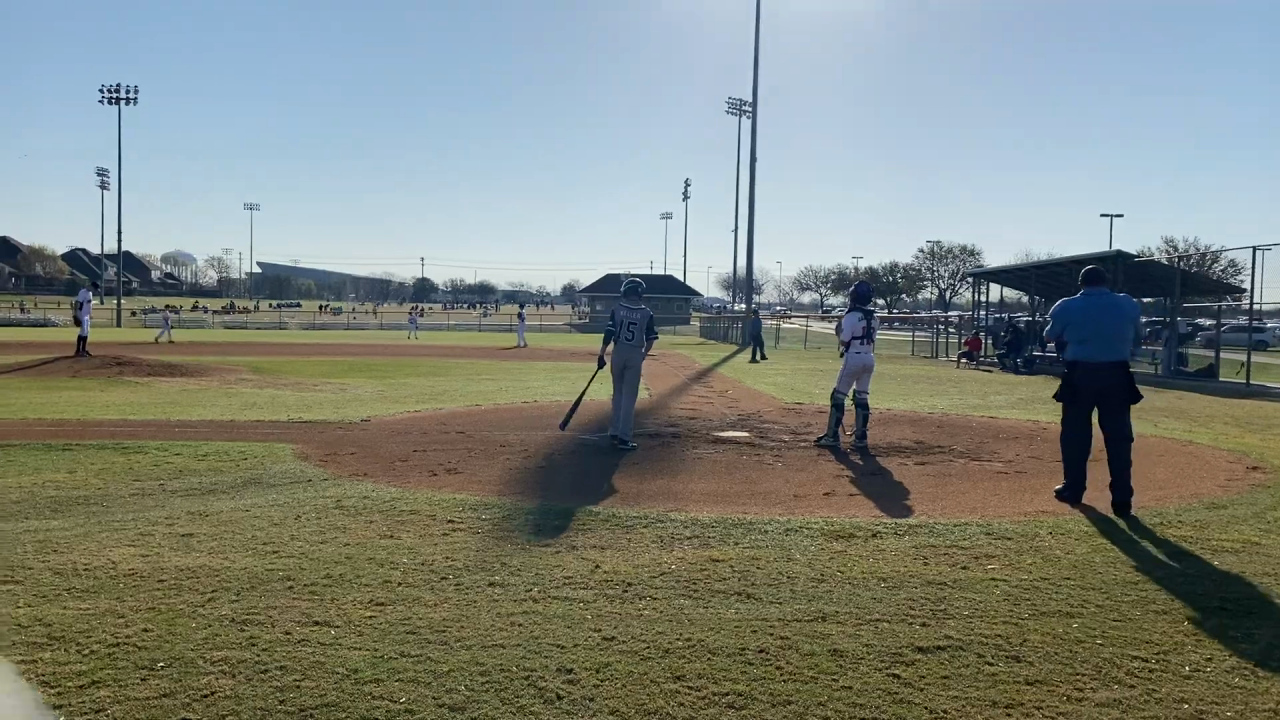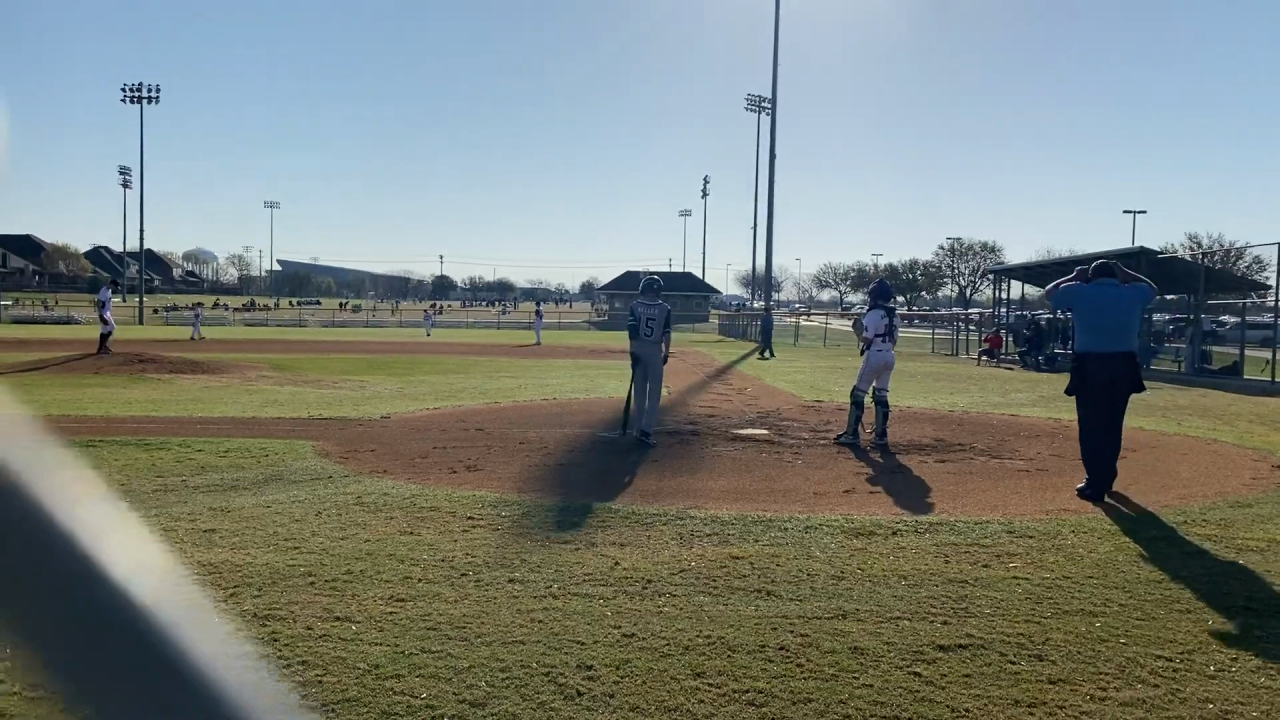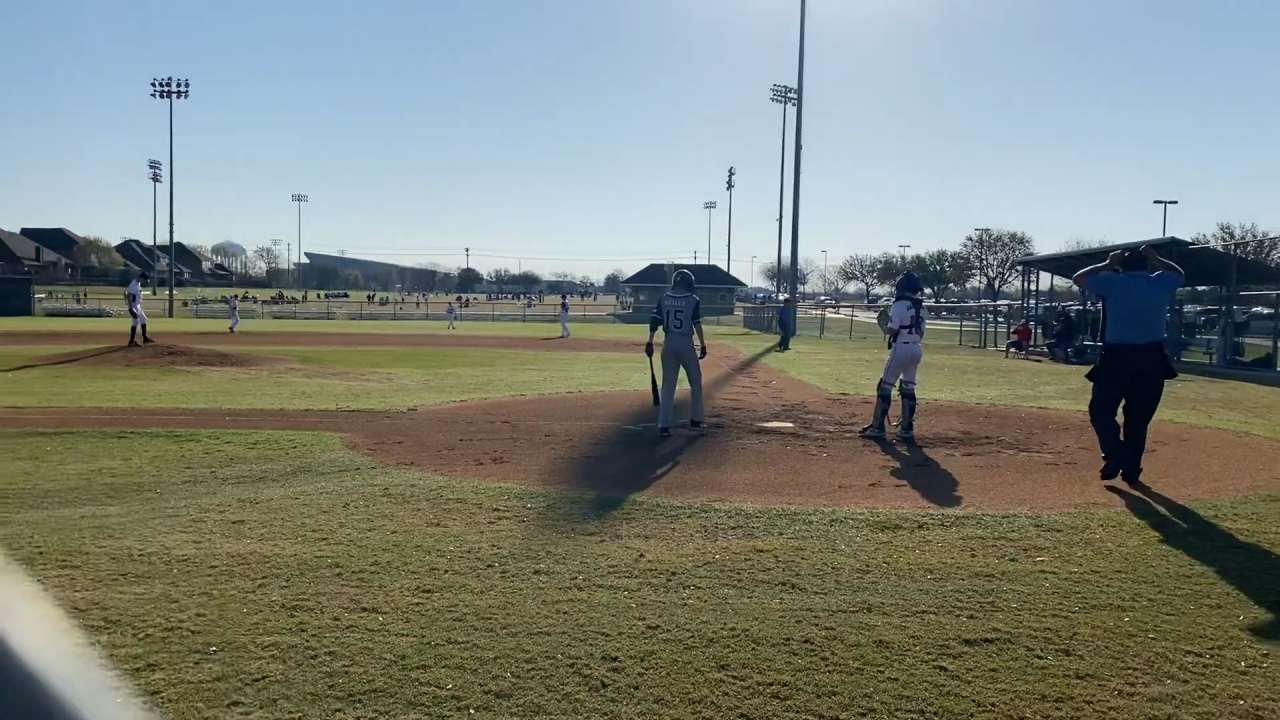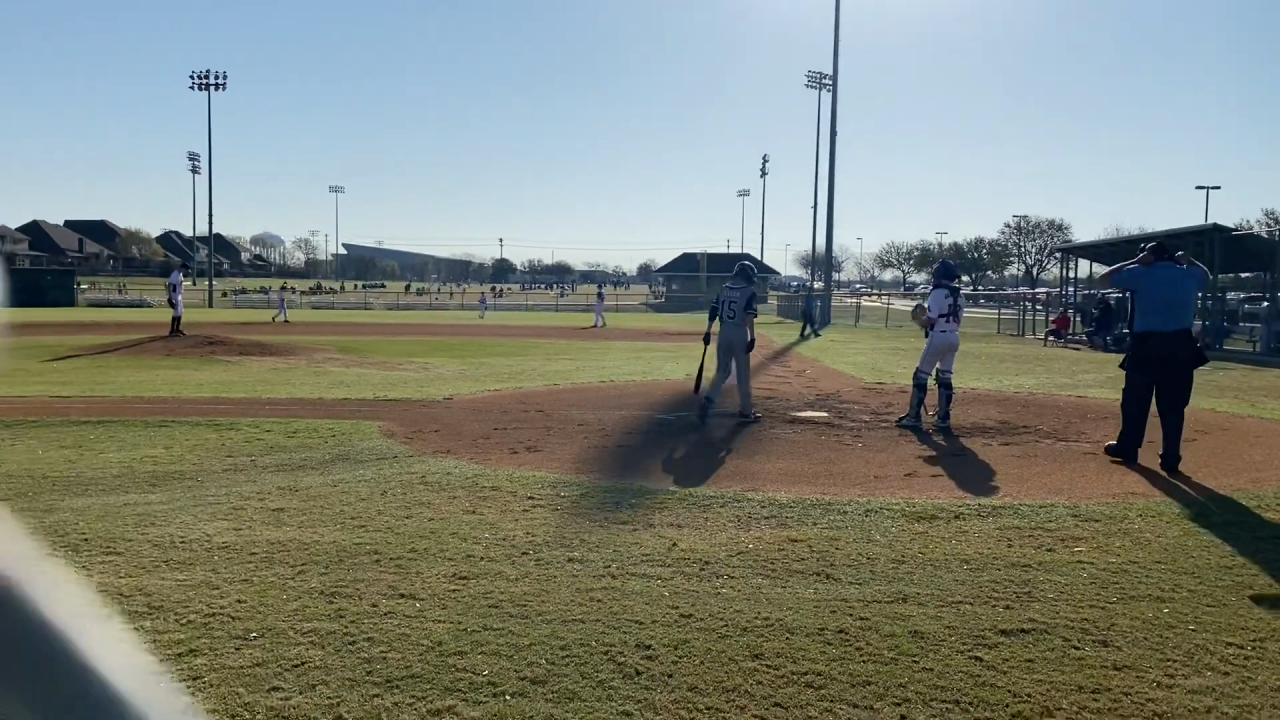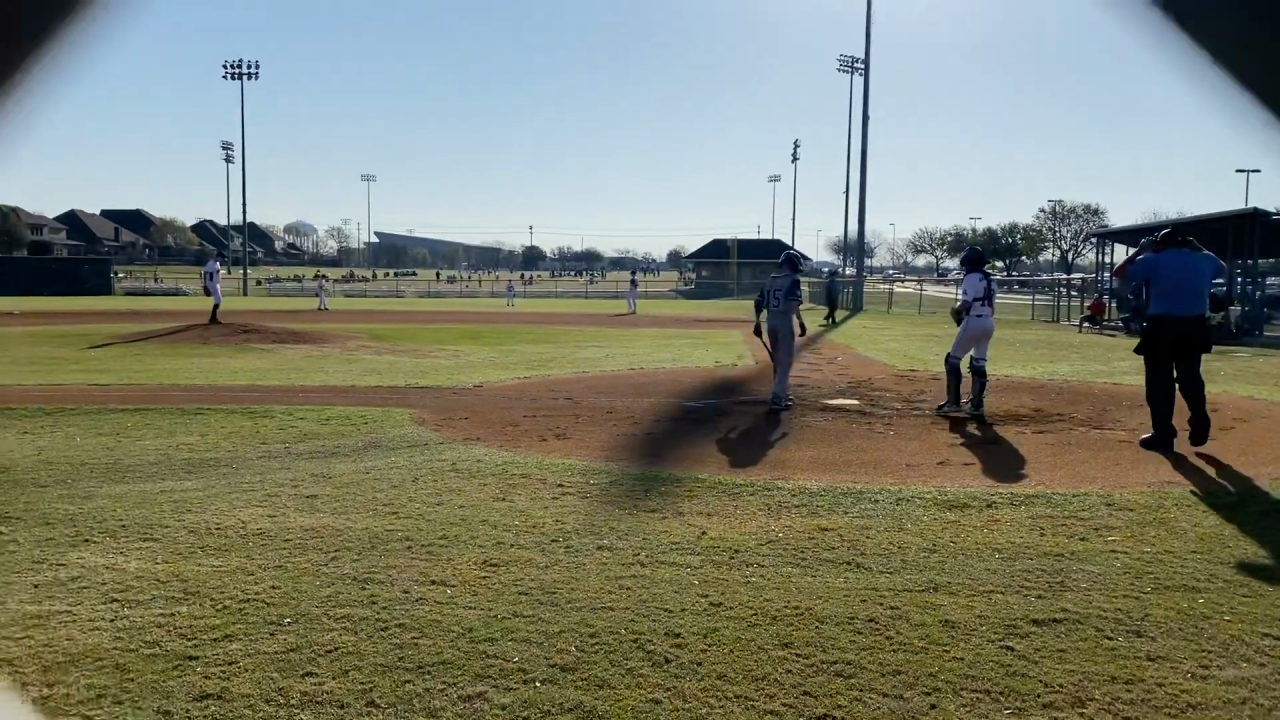
dt=0.4s
person 1, frame 1
left shoulder: (1067, 307)
right shoulder: (1128, 305)
left elbow: (1050, 337)
right elbow: (1135, 335)
left hip: (1080, 377)
right hip: (1116, 377)
left knee: (1074, 435)
right knee: (1118, 438)
left ankle: (1073, 489)
right ankle: (1121, 498)
person 1, frame 2
left shoulder: (1078, 293)
right shoulder: (1134, 293)
left elbow: (1048, 294)
right elbow: (1153, 289)
left wrist: (1074, 278)
right wrist: (1124, 272)
left hip: (1090, 367)
right hip: (1123, 367)
left knee: (1091, 426)
right knee: (1114, 424)
left ankle: (1095, 485)
right ankle: (1106, 476)
person 1, frame 3
left shoulder: (1113, 282)
right shoulder: (1160, 284)
left elbow: (1078, 278)
right elbow: (1179, 274)
left wrist: (1108, 265)
right wrist: (1156, 259)
left hip: (1118, 357)
right hip: (1152, 358)
left knee: (1101, 410)
right knee: (1139, 416)
left ankle: (1115, 456)
right ankle: (1131, 469)
person 1, frame 4
left shoulder: (1140, 274)
right shoulder: (1188, 275)
left elbow: (1104, 278)
right elbow: (1206, 275)
left wrist: (1136, 261)
right wrist: (1188, 261)
left hip: (1147, 346)
right hip: (1180, 346)
left knee: (1135, 400)
right knee: (1173, 405)
left ankle: (1127, 448)
right ankle: (1170, 458)
person 1, frame 5
left shoulder: (1153, 261)
right shoulder: (1203, 260)
left elbow: (1119, 273)
right elbow: (1221, 269)
left wrist: (1140, 251)
right wrist: (1199, 249)
left hip: (1161, 329)
right hip: (1194, 329)
left knee: (1160, 384)
right knee: (1191, 380)
left ankle: (1162, 435)
right ankle: (1200, 424)
person 2, frame 1
left shoulder: (851, 316)
right shoulder: (873, 318)
left elbow: (843, 342)
right elbow: (871, 339)
left wrist: (840, 333)
left hip: (853, 359)
right hip: (868, 359)
left knee: (838, 396)
right knee: (862, 397)
left ankle: (832, 437)
right ankle: (861, 438)
person 2, frame 2
left shoulder: (873, 314)
right shoulder: (894, 316)
left elbow: (866, 339)
right elbow: (894, 341)
left hip: (874, 356)
right hip: (889, 357)
left knee: (858, 394)
right knee: (882, 395)
left ankle: (852, 434)
right ankle: (881, 436)
person 2, frame 3
left shoulder: (899, 305)
right shoulder: (921, 307)
left elbow: (892, 330)
right elbow: (921, 333)
left hip: (901, 349)
right hip: (916, 349)
left knee: (885, 387)
right knee: (909, 388)
left ankle: (878, 428)
right ankle: (906, 428)
person 2, frame 4
left shoulder: (937, 293)
right shoulder: (959, 295)
left elbow: (930, 320)
right elbow: (958, 321)
left hip: (938, 337)
right hip: (953, 338)
left knee: (921, 376)
right knee: (945, 377)
left ankle: (914, 417)
right ankle: (943, 418)
person 2, frame 5
left shoulder: (971, 277)
right shoulder: (989, 280)
left elbow: (966, 304)
right elbow: (991, 307)
left wrist: (955, 310)
left hip: (973, 322)
right hip: (988, 323)
left knee: (952, 359)
right knee: (979, 364)
left ankle: (954, 401)
right ankle: (977, 406)
person 3, frame 1
left shoulder: (617, 309)
right shoulder: (646, 313)
left elbow: (608, 334)
right elbow: (651, 339)
left wrist: (601, 355)
right wrist: (643, 355)
left hip: (618, 354)
right hip: (635, 356)
left knee: (618, 395)
right knee: (629, 398)
left ankle: (614, 433)
right ankle: (624, 439)
person 3, frame 2
left shoulder: (635, 306)
right shoulder: (664, 308)
left elbow: (632, 330)
right elbow: (667, 334)
left wrist: (632, 351)
right wrist: (666, 354)
left hip: (638, 351)
right hip: (655, 352)
left knee: (639, 393)
right knee: (654, 394)
left ankle: (639, 431)
right ankle: (645, 431)
person 3, frame 3
left shoulder: (664, 299)
right shoulder: (693, 300)
left elbow: (654, 321)
right elbow: (697, 324)
left wrist: (650, 342)
right wrist: (703, 345)
left hip: (669, 343)
right hip: (686, 343)
left knee: (668, 386)
right knee: (696, 382)
left ankle: (664, 425)
right ankle: (696, 420)
person 3, frame 4
left shoulder: (724, 290)
right shoulder: (749, 292)
left elbow: (713, 312)
right elbow: (749, 317)
left wrist: (707, 332)
right wrist: (752, 338)
left hip: (723, 332)
right hip: (739, 333)
left knee: (722, 371)
right knee: (743, 374)
left ankle: (708, 400)
right ankle: (745, 411)
person 3, frame 5
left shoulder: (770, 280)
right shoulder: (793, 280)
left elbow: (758, 303)
right elbow: (793, 303)
left wrist: (757, 323)
right wrist: (801, 323)
left hip: (771, 320)
right hip: (784, 321)
left knee: (778, 360)
right knee: (785, 361)
left ankle: (780, 394)
right ankle: (777, 398)
